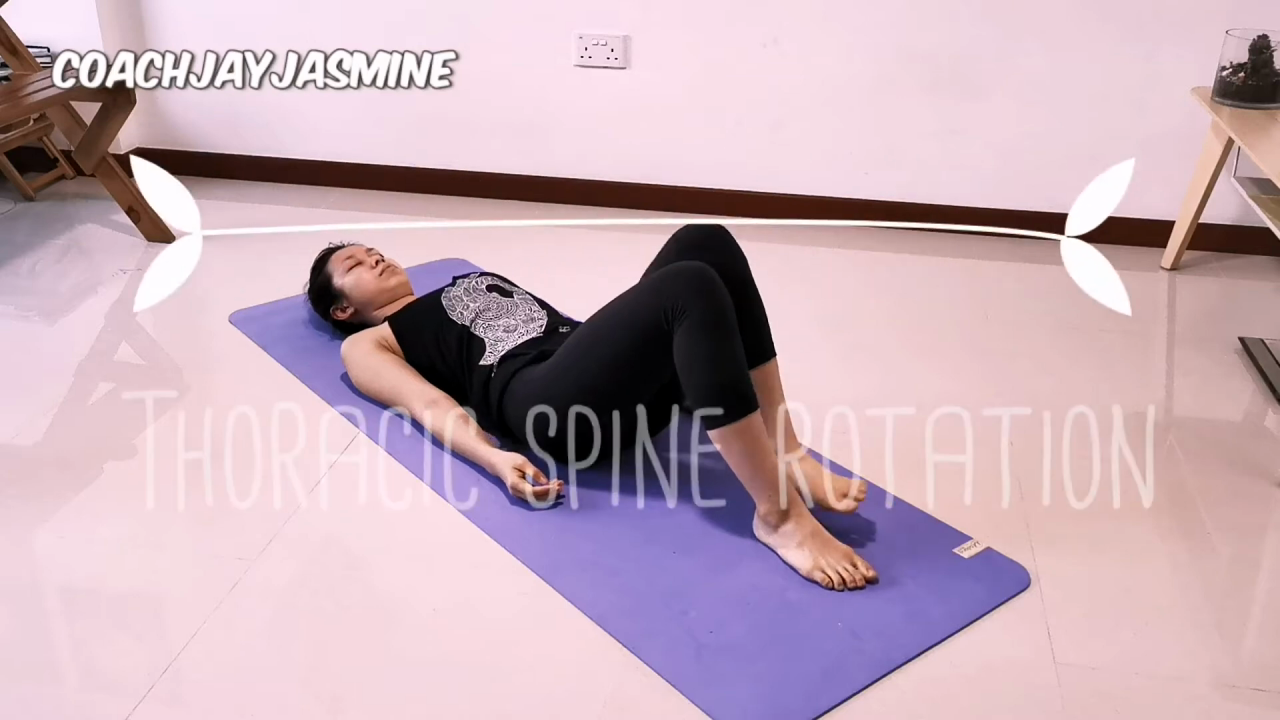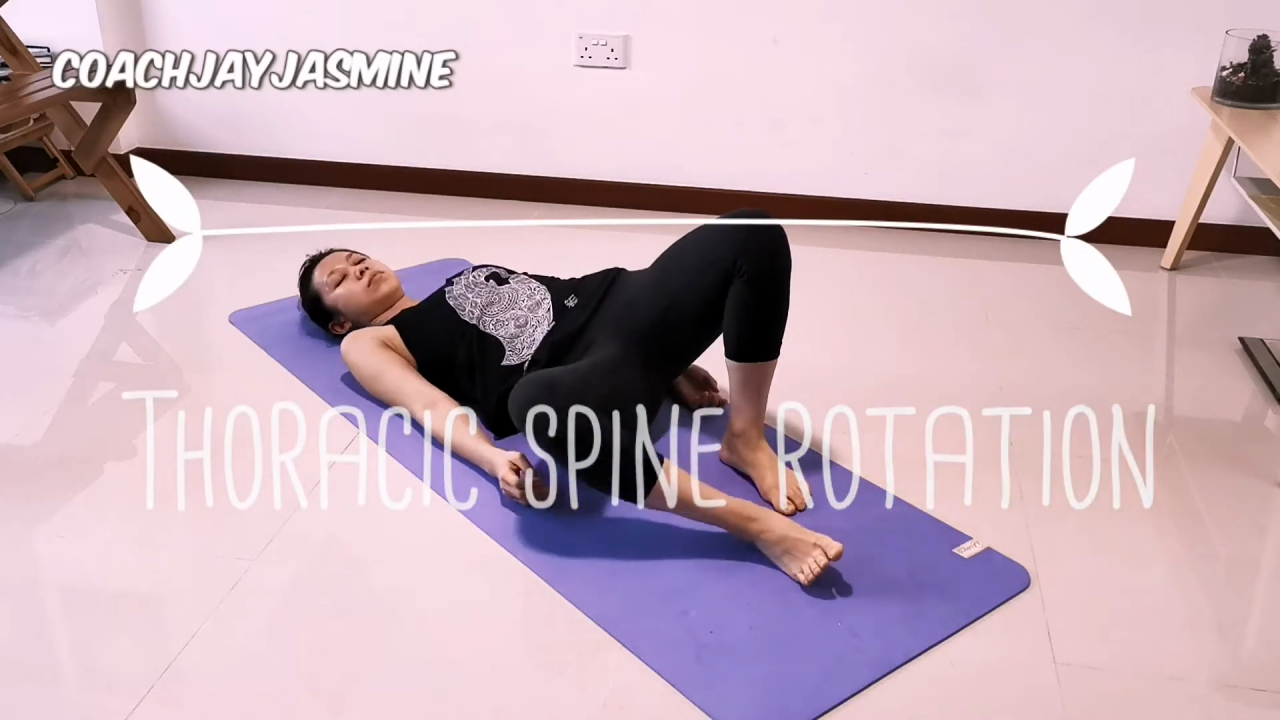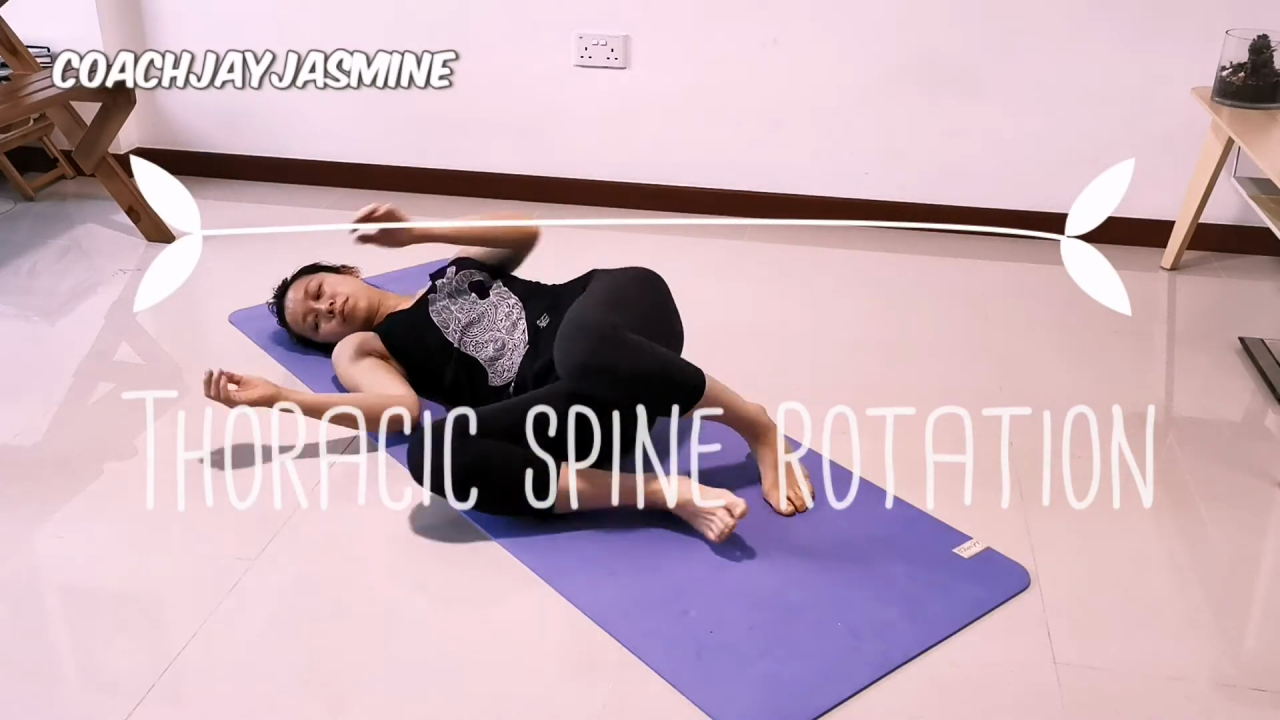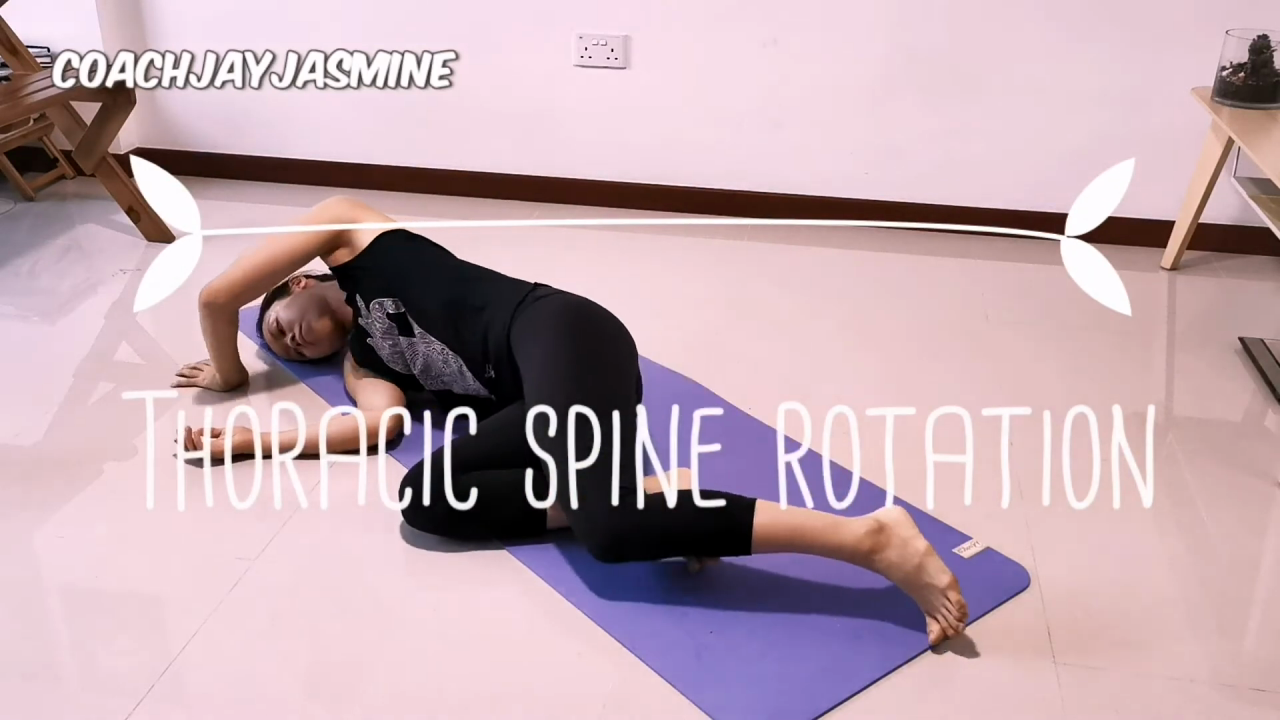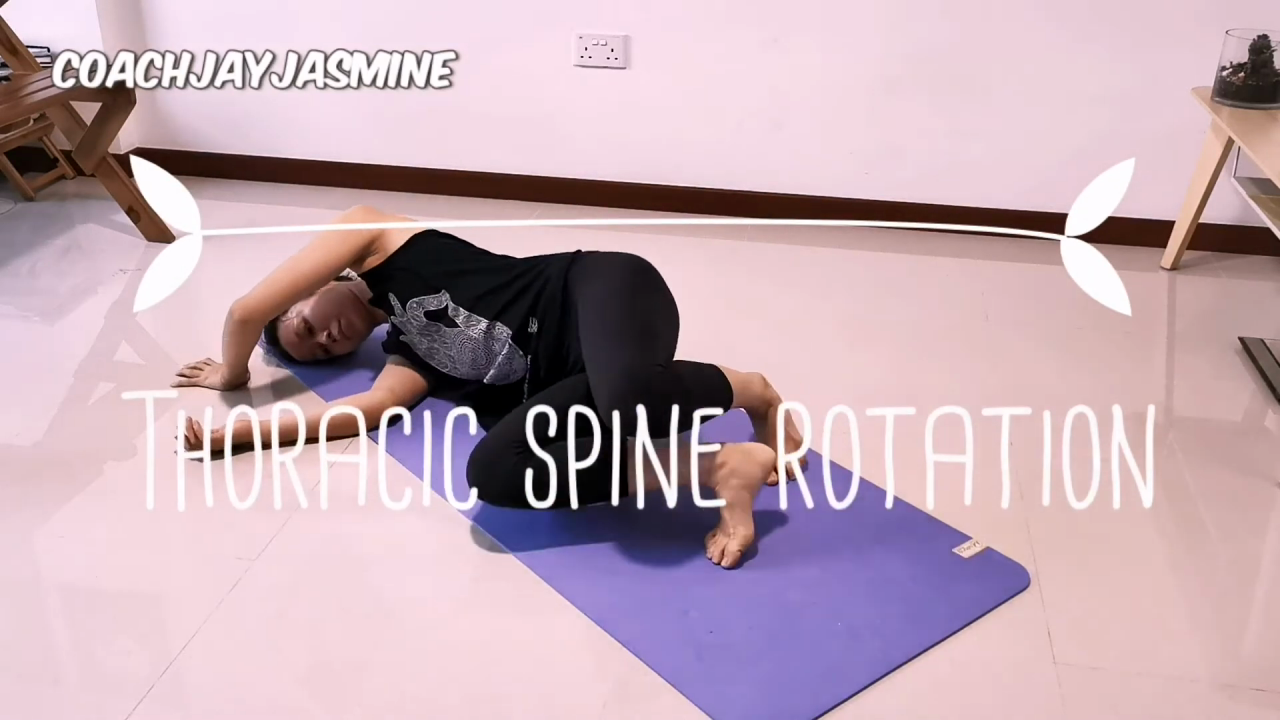
dt=1s
person 1, frame 1
left shoulder: (473, 279)
right shoulder: (367, 345)
right elbow: (427, 404)
right wrist: (495, 459)
left hip: (619, 377)
right hip: (546, 397)
left knee: (706, 242)
right knee: (689, 287)
left ankle: (790, 458)
right ankle: (780, 516)
person 1, frame 2
left shoulder: (465, 280)
right shoulder: (367, 344)
right elbow: (431, 407)
left wrist: (670, 364)
right wrist: (493, 457)
right hip: (586, 371)
left knee: (754, 236)
right knee: (538, 401)
left ankle: (744, 439)
right ankle: (755, 523)
person 1, frame 3
left shoulder: (456, 269)
right shoulder: (357, 350)
left elbow: (523, 236)
right elbow: (400, 410)
left wrist: (414, 232)
right wrist: (279, 395)
right hip: (573, 403)
left knee: (586, 348)
right knee: (432, 450)
left ankle: (755, 425)
right ankle: (663, 494)
person 1, frame 4
left shoulder: (344, 228)
right shoulder: (360, 361)
left elbow: (216, 293)
right elbow: (383, 423)
left wrist: (228, 374)
right wrist: (254, 441)
left hip: (554, 335)
right hip: (537, 398)
left knee: (608, 529)
right knee: (425, 495)
left ankle: (869, 538)
right ankle: (630, 490)
person 1, frame 5
left shoulder: (364, 234)
right shoulder: (406, 354)
left elbow: (246, 311)
right elbow: (371, 406)
left wrist: (233, 374)
right wrist: (244, 428)
left hip: (601, 289)
right hip: (559, 378)
left knee: (632, 398)
right knee: (492, 469)
left ankle: (753, 391)
right ankle: (718, 465)
